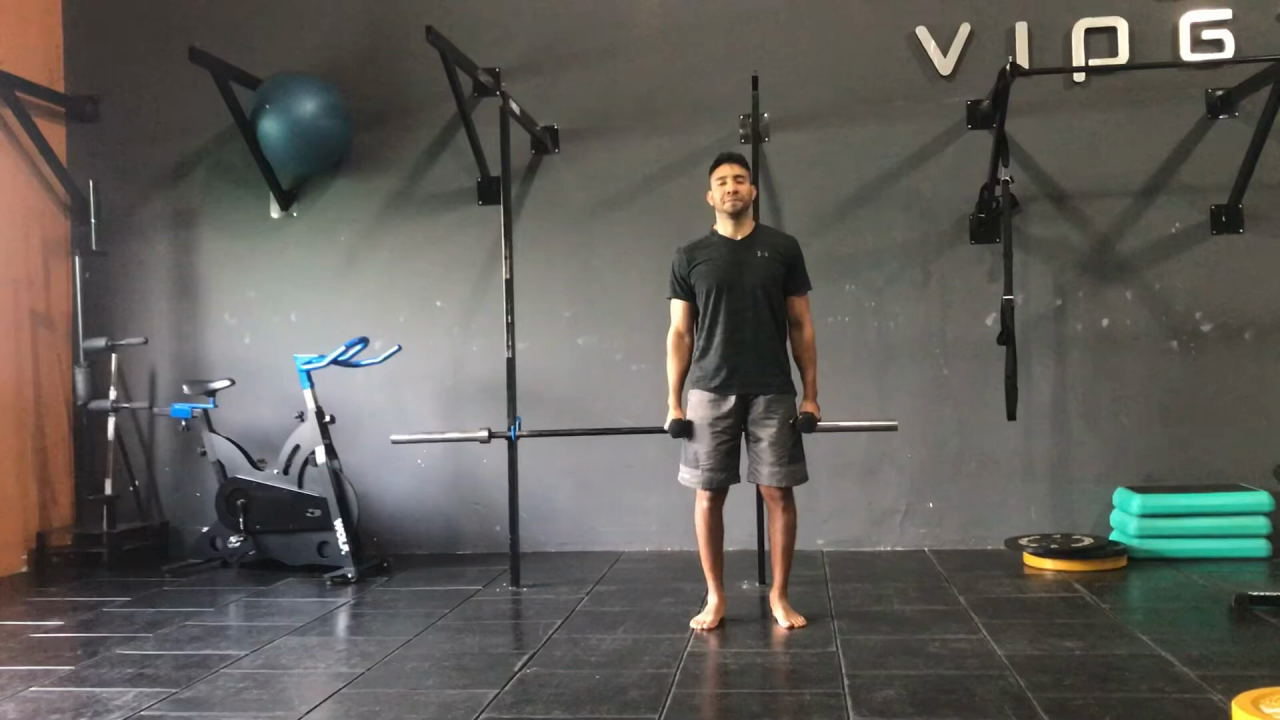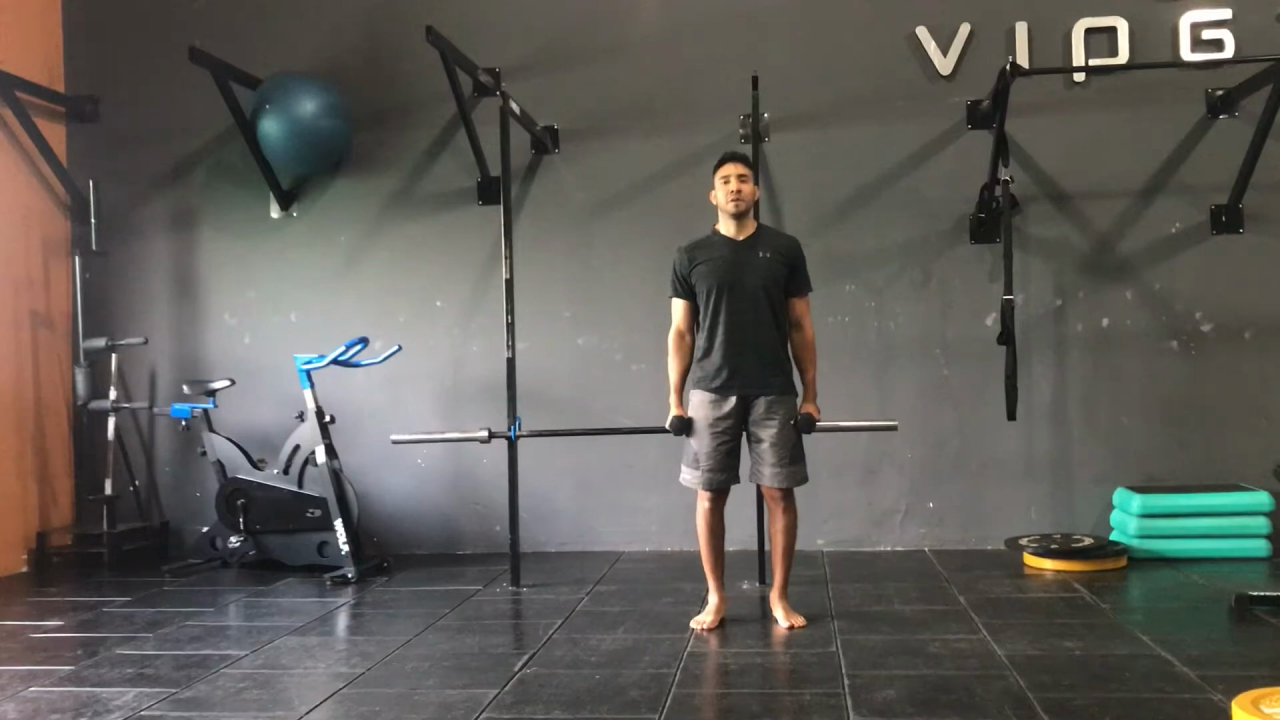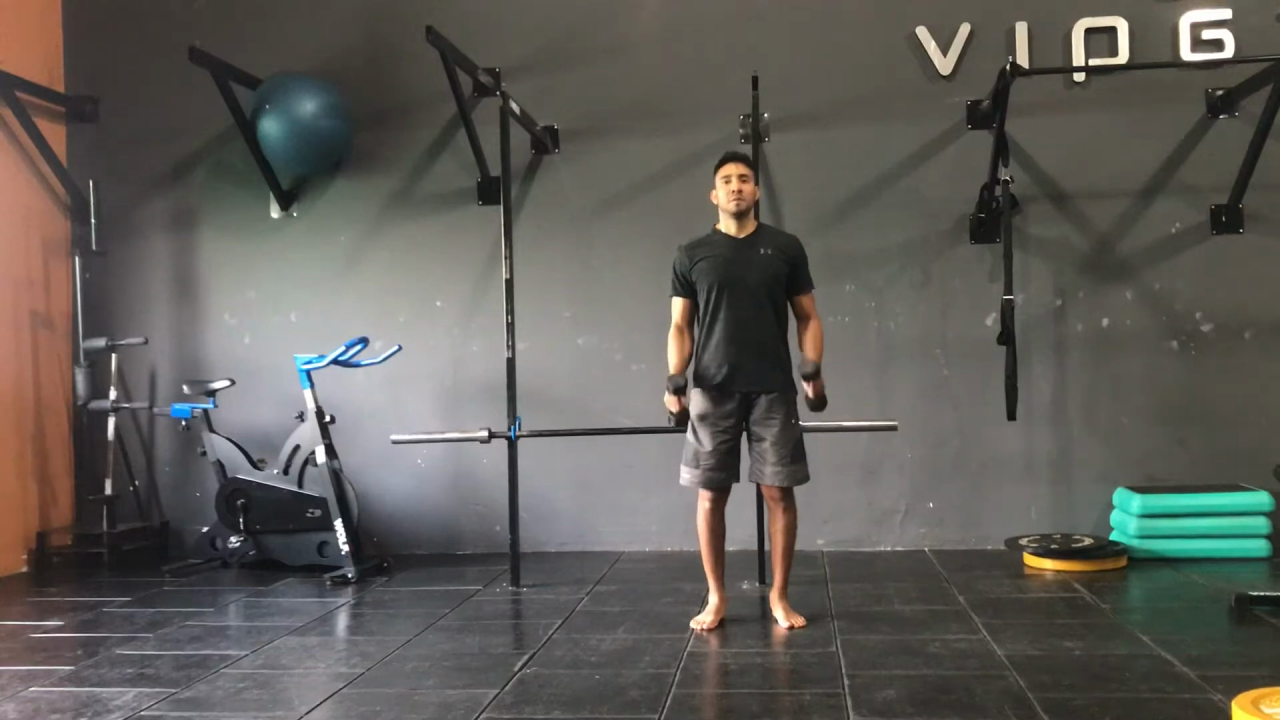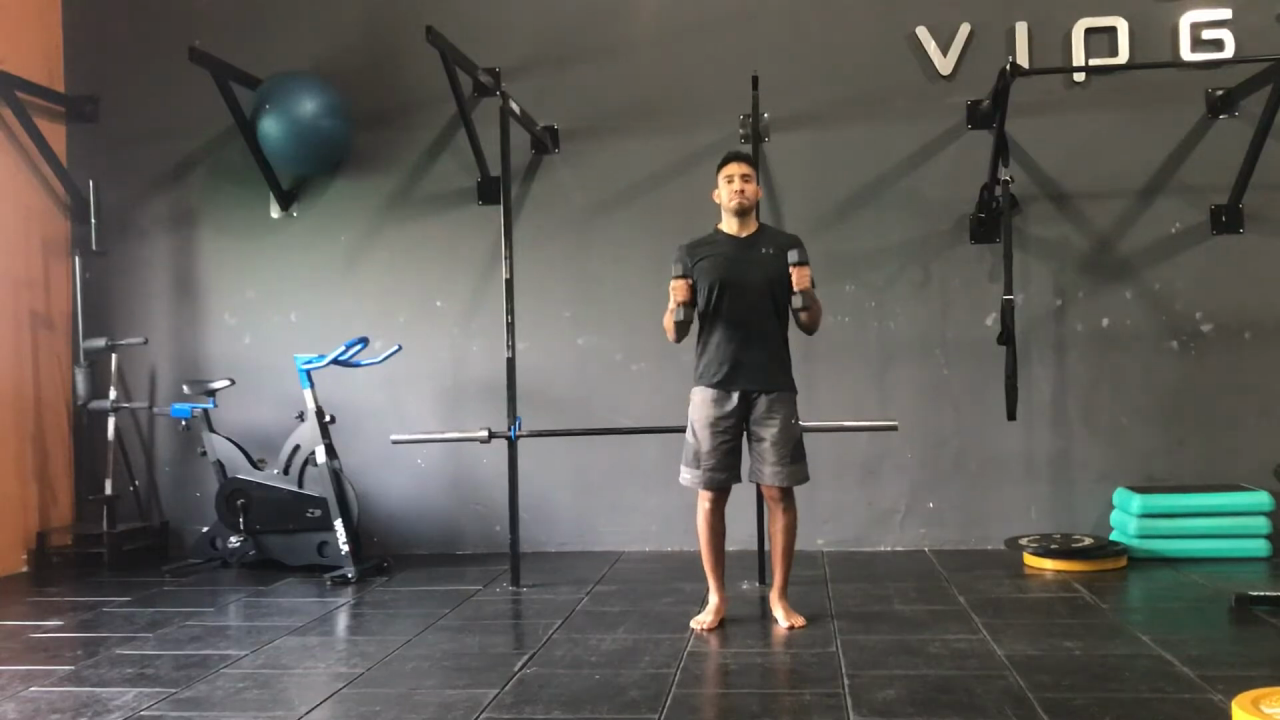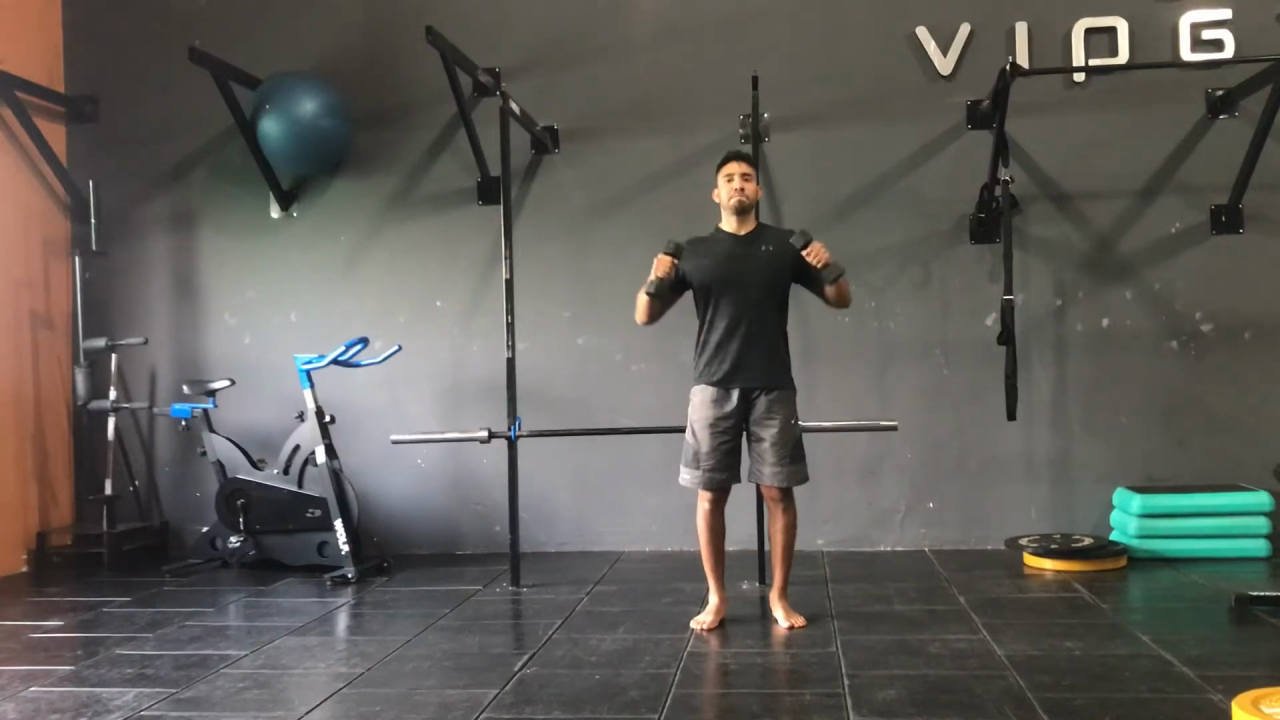
dt=0.5s
person 1, frame 1
left shoulder: (783, 248)
right shoulder: (690, 257)
left elbow: (800, 326)
right elbow: (680, 332)
left wrist: (811, 393)
right wrist: (674, 401)
left hip: (772, 393)
right hip: (710, 392)
left knee: (779, 493)
right knee: (709, 495)
left ankle: (779, 595)
right ankle: (715, 597)
person 1, frame 2
left shoulder: (785, 249)
right shoulder: (691, 256)
left elbow: (801, 327)
right elbow: (681, 331)
left wrist: (810, 395)
right wrist: (675, 400)
left hip: (774, 394)
right hip: (711, 393)
left knee: (780, 493)
right knee: (710, 495)
left ankle: (780, 596)
right ankle: (715, 598)
person 1, frame 3
left shoulder: (785, 247)
right shoulder: (691, 255)
left elbow: (808, 317)
right elbow: (680, 326)
left wrist: (813, 371)
right wrist: (675, 383)
left hip: (773, 391)
right hip: (713, 392)
left knee: (779, 492)
right knee: (710, 495)
left ankle: (779, 595)
right ankle: (715, 597)
person 1, frame 4
left shoulder: (786, 246)
right shoulder: (693, 253)
left elbow: (809, 325)
right elbow: (676, 333)
left wrist: (808, 297)
right wrist: (675, 307)
left hip: (774, 388)
right hip: (714, 388)
left knee: (780, 492)
right knee: (711, 494)
left ankle: (780, 595)
right ankle: (716, 597)
person 1, frame 5
left shoulder: (786, 244)
right shoulder: (693, 251)
left elbow: (841, 300)
right elbow: (645, 316)
left wrist: (829, 268)
right wrist: (655, 283)
left hip: (773, 388)
right hip: (714, 387)
left knee: (780, 492)
right knee: (710, 494)
left ankle: (779, 596)
right ankle: (716, 598)
